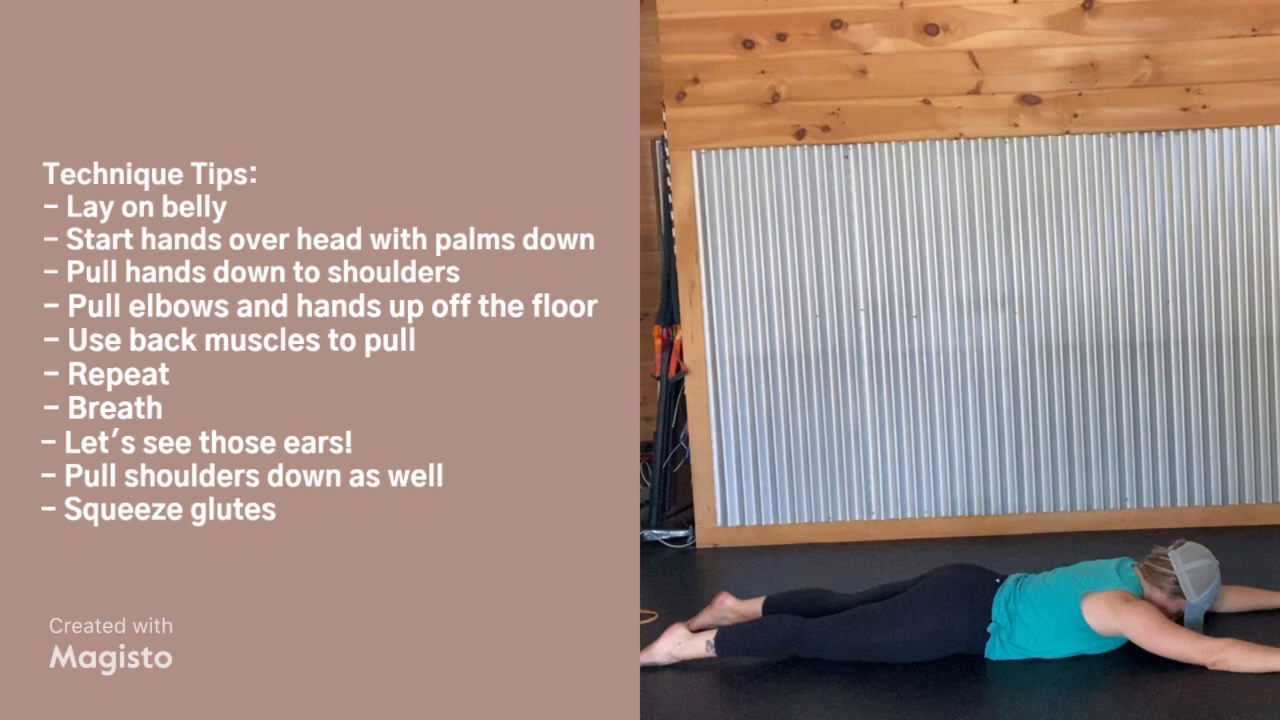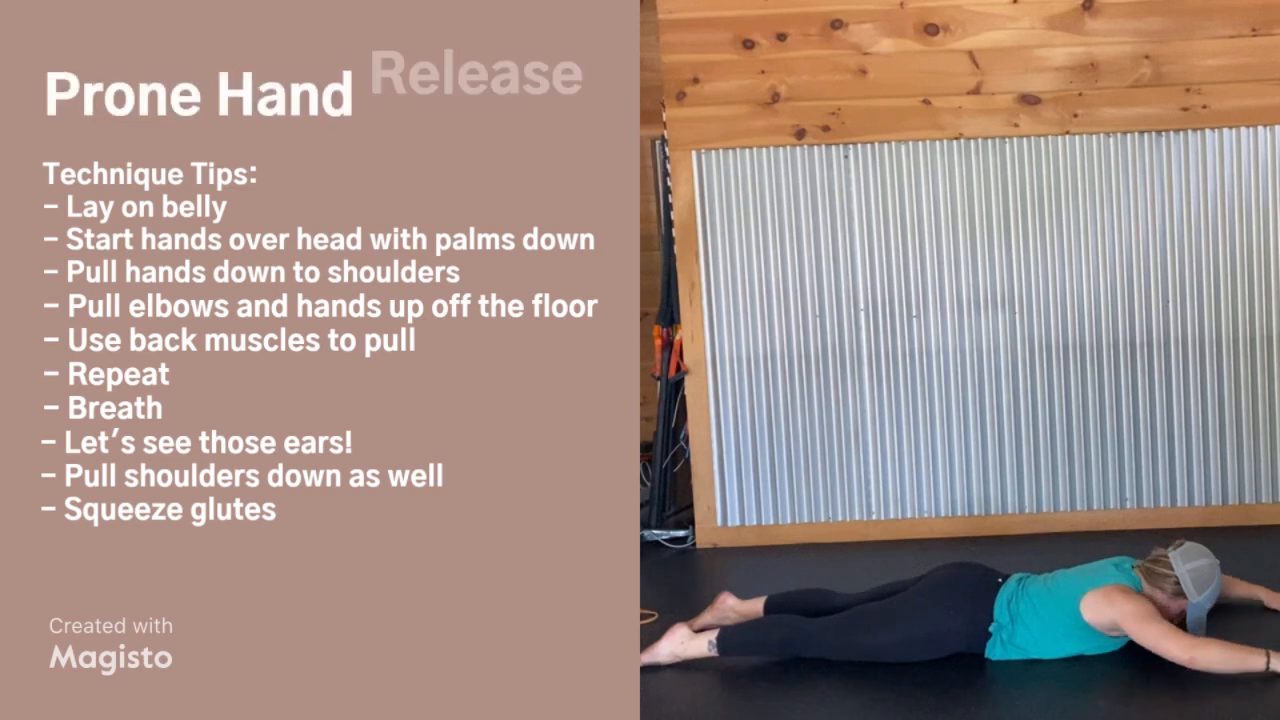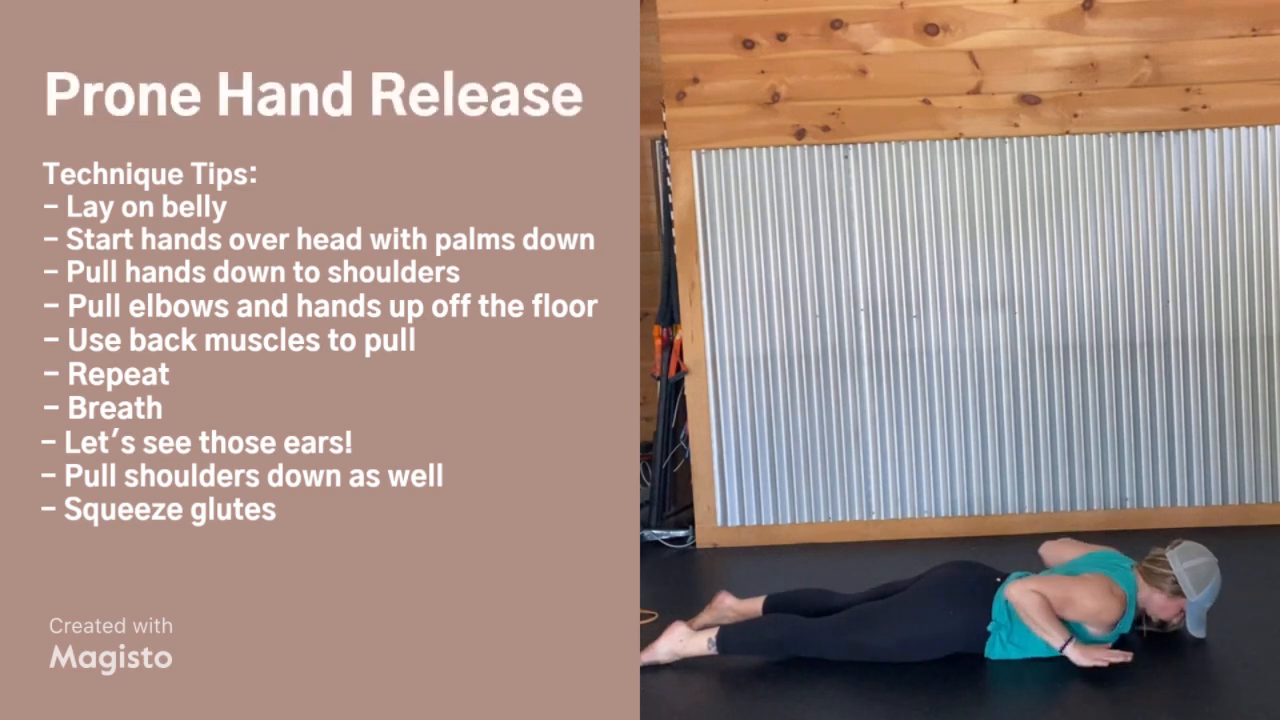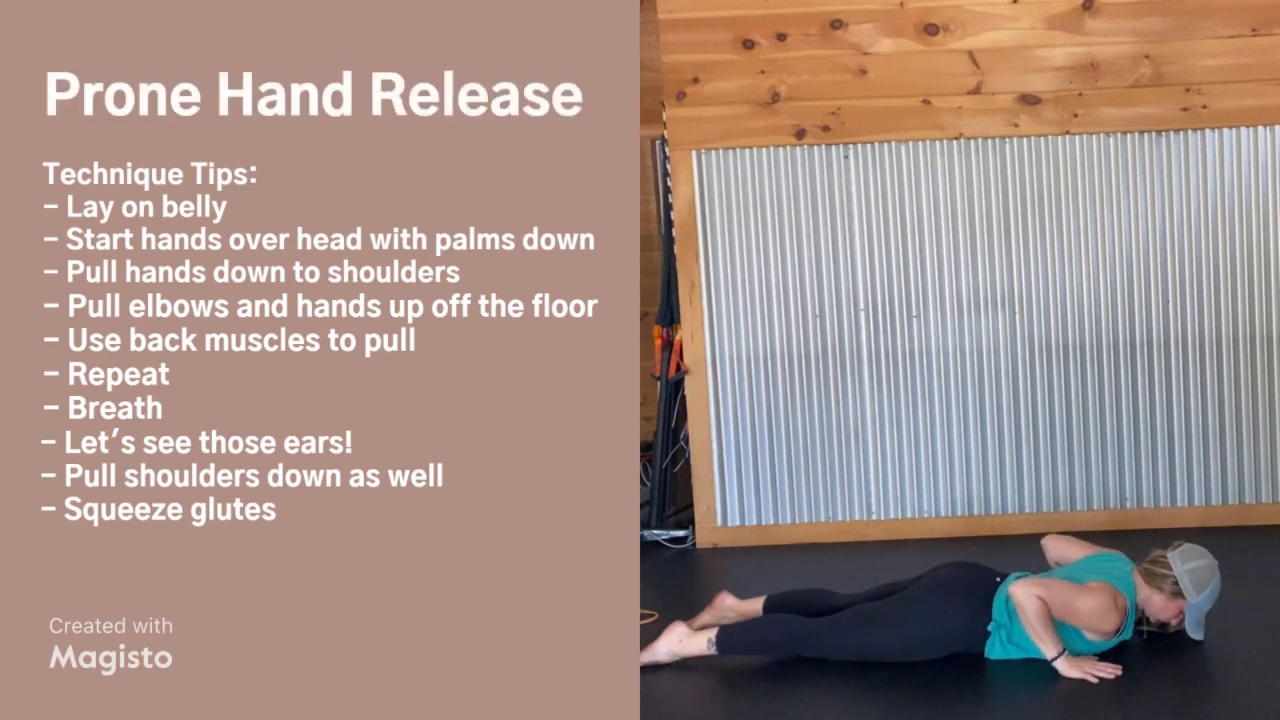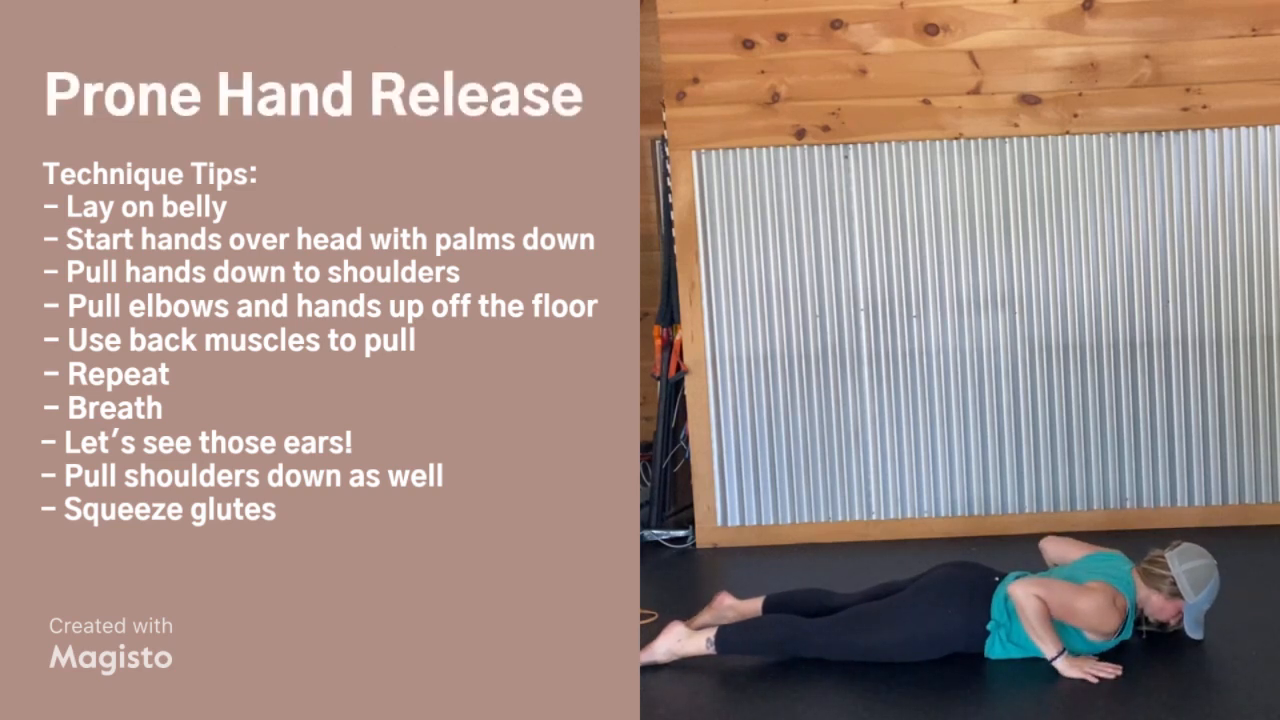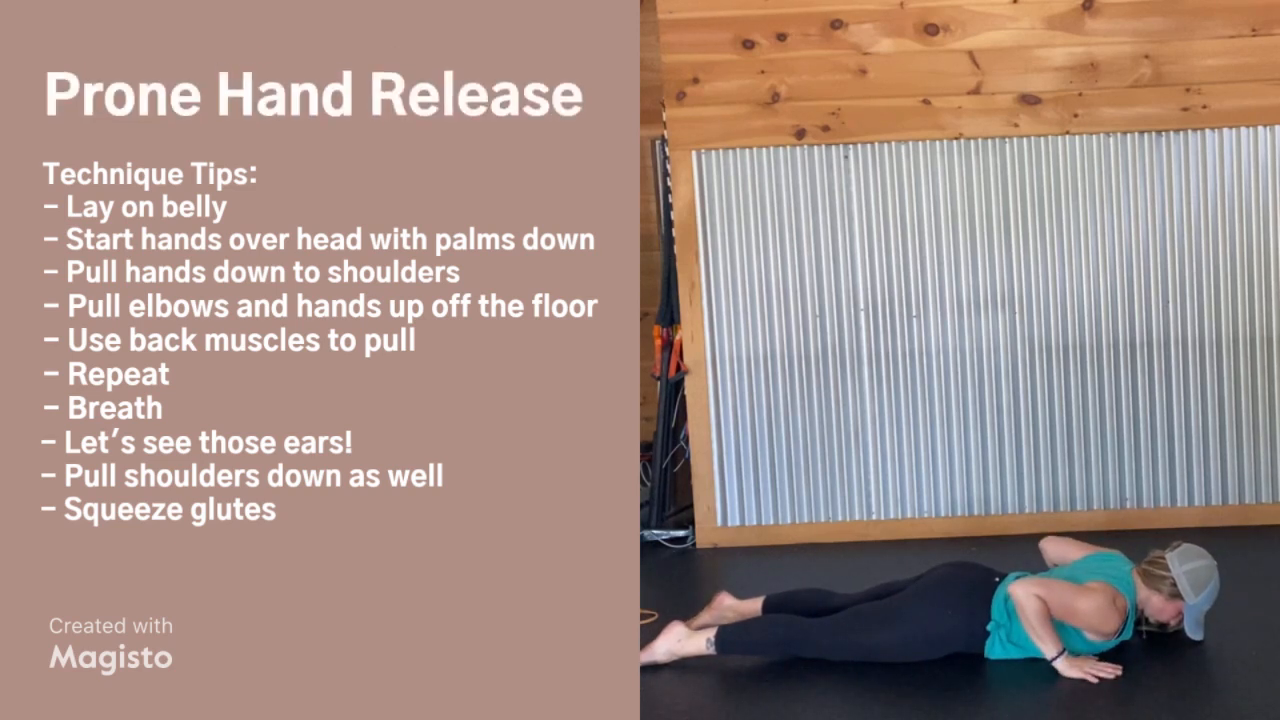
dt=0.7s
person 1, frame 1
left shoulder: (1137, 572)
right shoulder: (1126, 607)
left elbow: (1210, 598)
right elbow: (1213, 653)
left hip: (970, 591)
right hip: (962, 620)
left knee: (841, 607)
right knee: (818, 639)
left ankle: (736, 607)
right ankle: (688, 643)
person 1, frame 2
left shoulder: (1136, 568)
right shoulder: (1126, 603)
left elbow: (1198, 585)
right elbow: (1192, 652)
left hip: (972, 588)
right hip: (964, 619)
left knee: (841, 606)
right knee: (820, 639)
left ankle: (737, 607)
right ankle: (690, 644)
person 1, frame 3
left shoulder: (1115, 562)
right shoulder: (1109, 602)
left elbow: (1049, 550)
right elbow: (1021, 591)
right wrist: (1073, 647)
left hip: (966, 586)
right hip: (960, 619)
left knee: (842, 607)
right knee: (817, 640)
left ankle: (735, 606)
right ankle: (690, 642)
person 1, frame 4
left shoulder: (1116, 562)
right shoulder: (1110, 611)
left elbow: (1051, 542)
right elbow: (1026, 592)
right wrist: (1062, 659)
left hip: (966, 586)
right hip: (958, 619)
left knee: (841, 607)
right knee: (818, 639)
left ankle: (736, 606)
right ankle: (688, 641)
person 1, frame 5
left shoulder: (1115, 562)
right shoulder: (1110, 611)
left elbow: (1049, 543)
right elbow: (1025, 592)
right wrist: (1062, 659)
left hip: (965, 586)
right hip: (958, 619)
left knee: (841, 605)
right knee: (817, 640)
left ankle: (735, 607)
right ankle: (687, 642)
person 1, frame 6
left shoulder: (1115, 563)
right shoulder: (1110, 612)
left elbow: (1049, 544)
right elbow: (1025, 591)
right wrist: (1062, 658)
left hip: (966, 586)
right hip: (958, 619)
left knee: (840, 607)
right knee: (819, 639)
left ankle: (736, 606)
right ankle: (687, 641)
